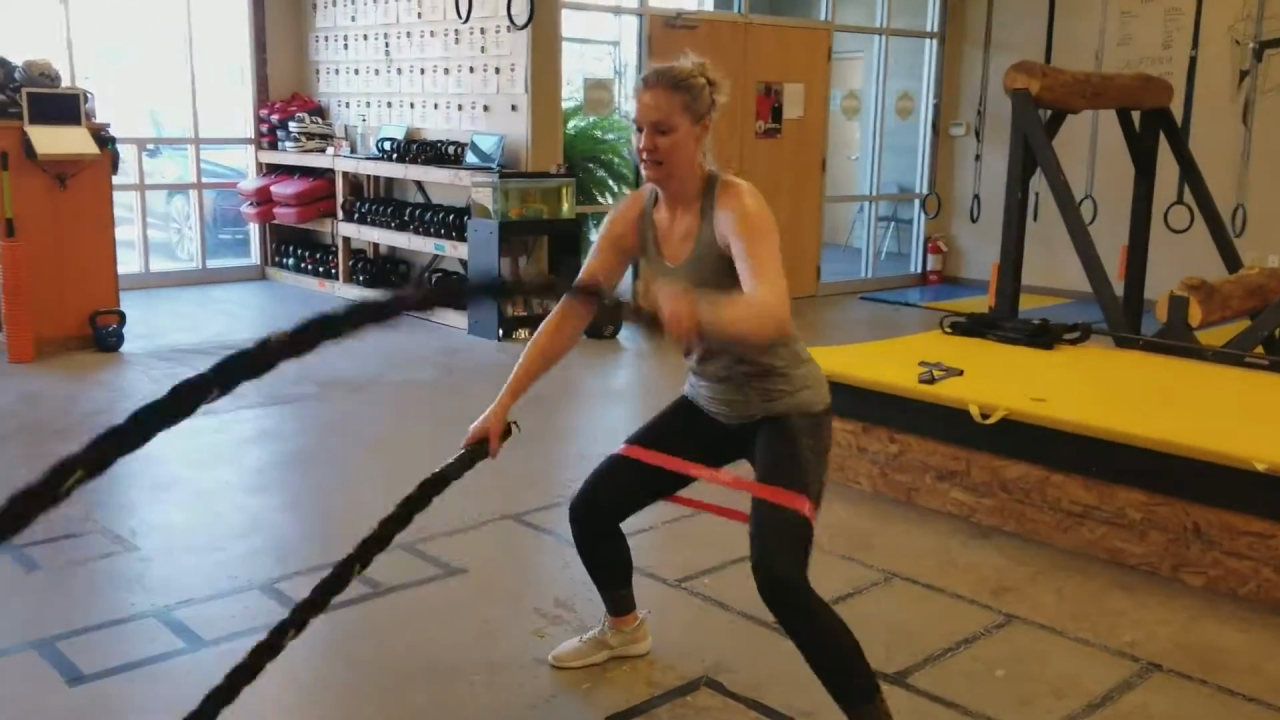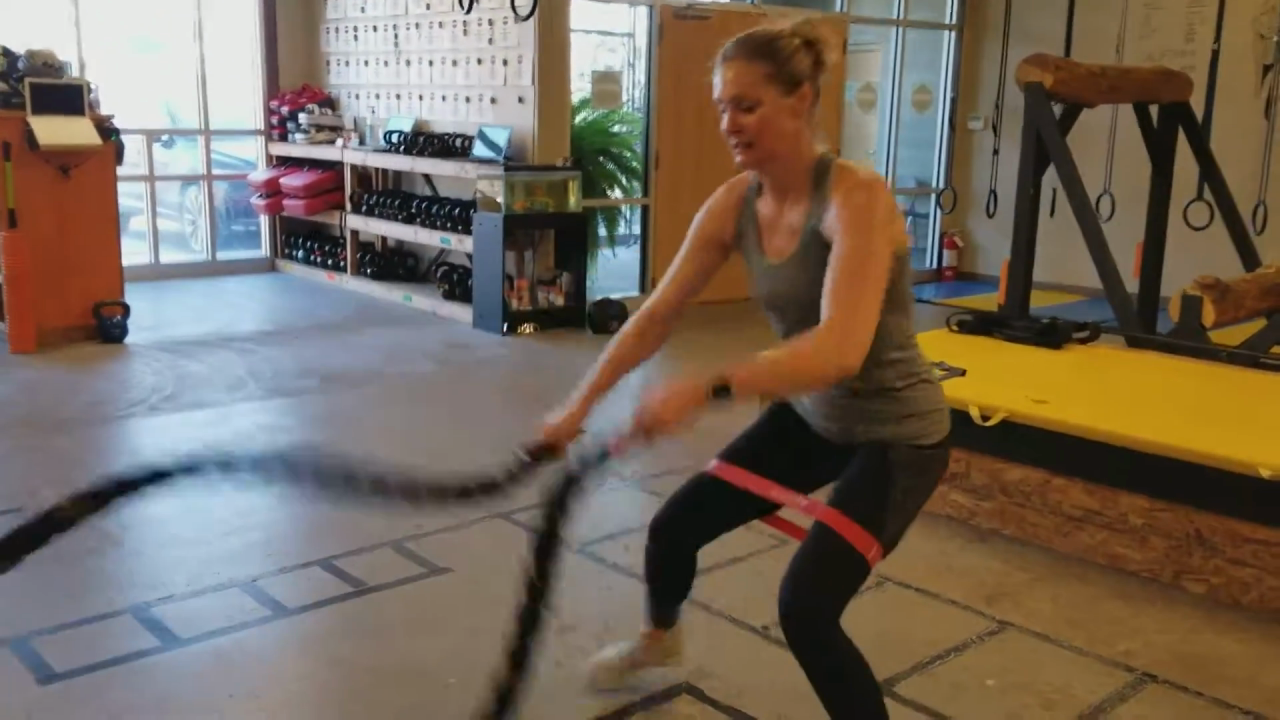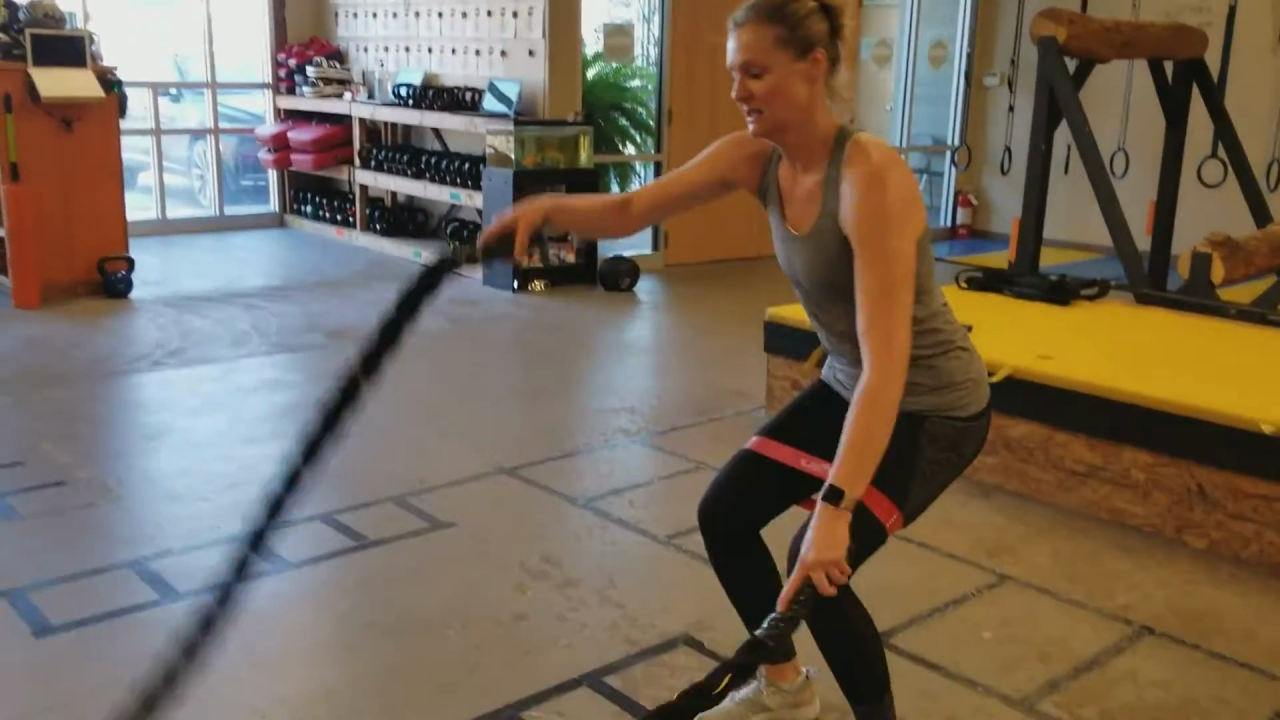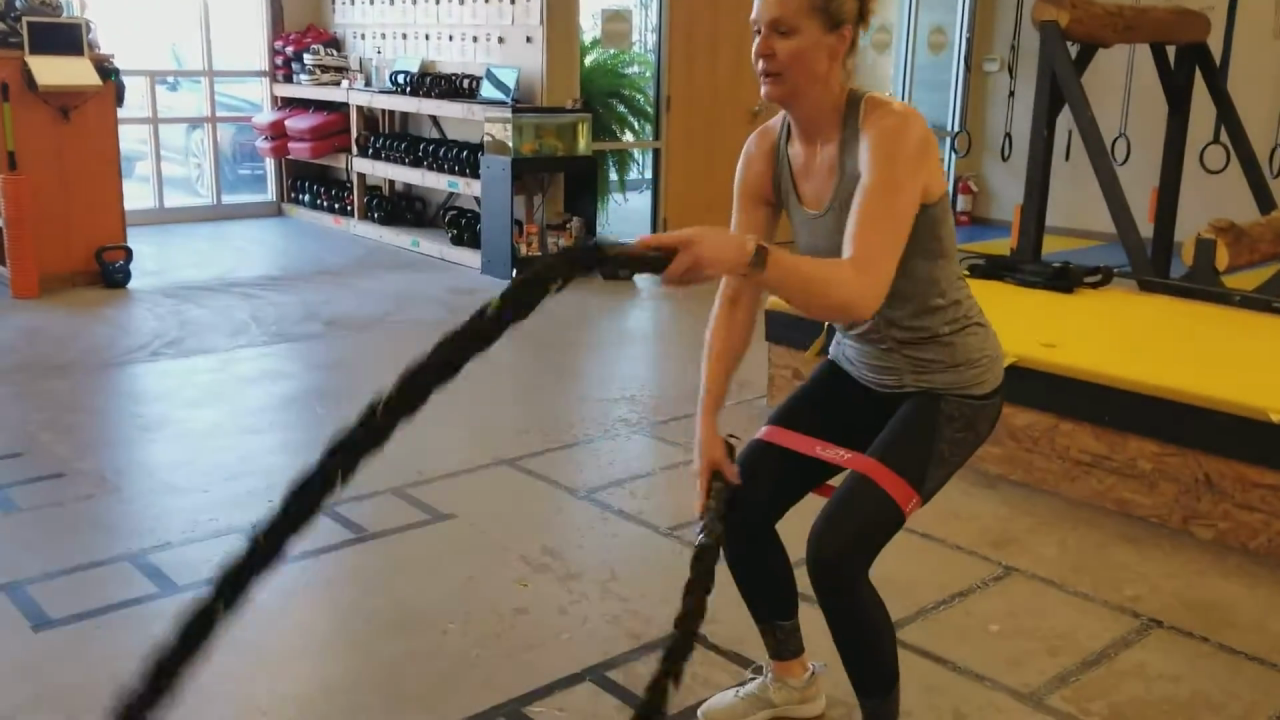
dt=0.4s
person 1, frame 1
left shoulder: (737, 204)
right shoulder: (634, 215)
left elbow: (772, 310)
right elbow: (569, 314)
left wrist: (700, 311)
right wrist: (502, 403)
left hip: (785, 409)
right hip: (709, 403)
left knee: (778, 576)
right knee: (591, 507)
right ankle: (625, 627)
person 1, frame 2
left shoulder: (857, 197)
right shoulder: (732, 204)
left elbow: (841, 348)
right elbow: (660, 315)
left wrist: (709, 386)
right wrist: (579, 404)
left hip: (896, 431)
right hip: (809, 413)
left knee: (805, 604)
right knee: (673, 525)
right ankle: (660, 639)
person 1, frame 3
left shoulder: (873, 176)
right shoulder: (753, 157)
left elbow: (887, 365)
right elbow: (631, 210)
left wrist: (836, 508)
right wrist: (548, 206)
left hip: (934, 404)
right hip: (846, 385)
left knee: (820, 569)
right knee: (722, 513)
person 1, frame 4
left shoulder: (894, 133)
right shoulder: (765, 148)
left elbow: (857, 294)
right elbow: (735, 301)
left wrist: (748, 255)
right wrist: (705, 423)
left hip: (947, 381)
right hip: (857, 366)
left knee: (835, 550)
right knee: (739, 506)
